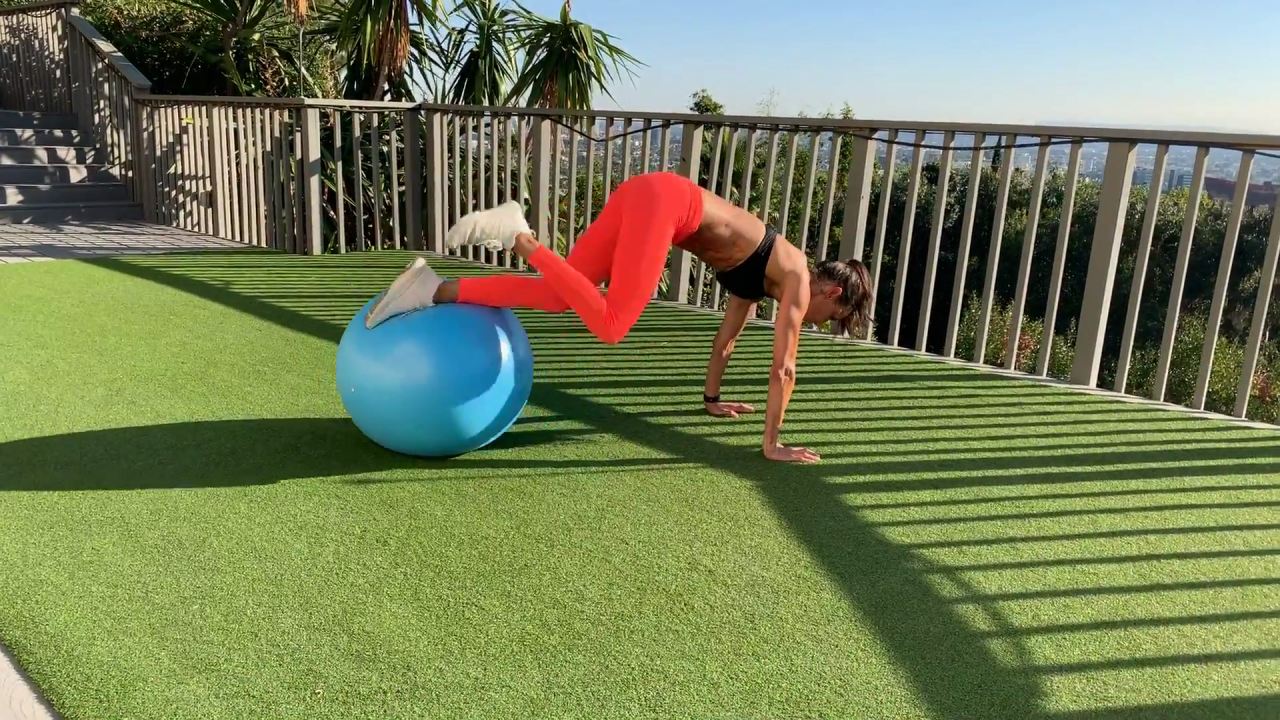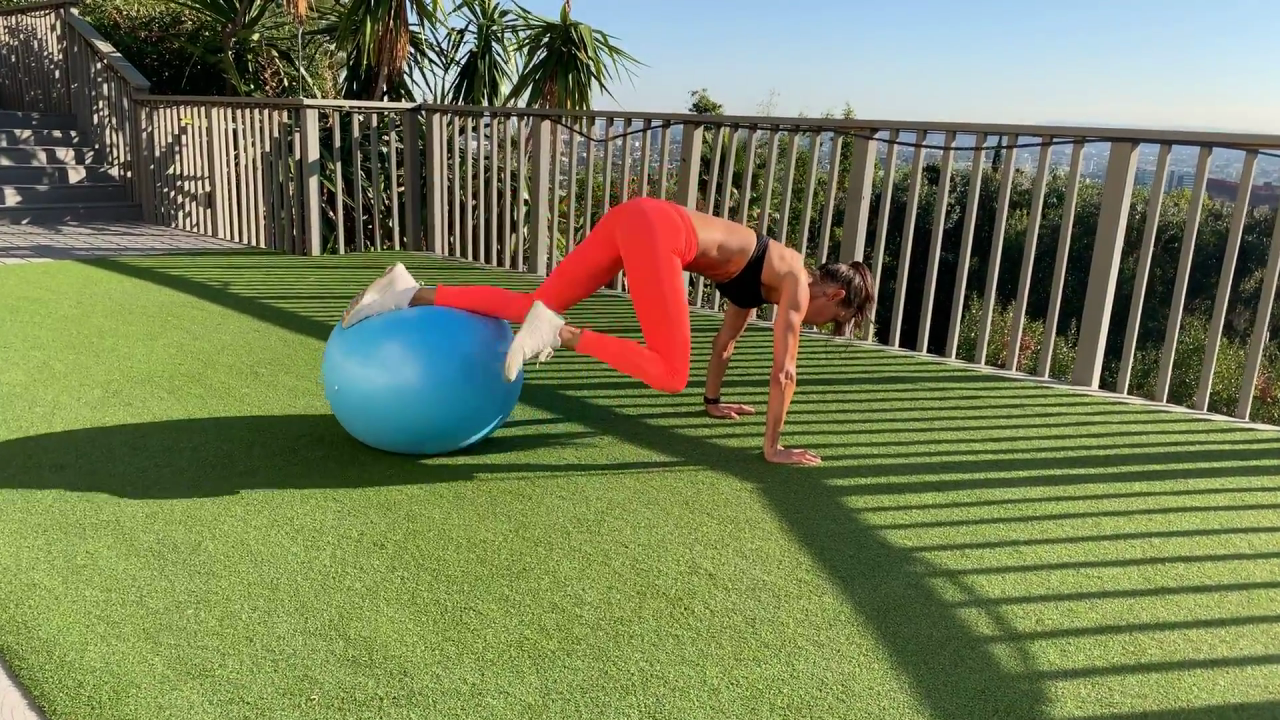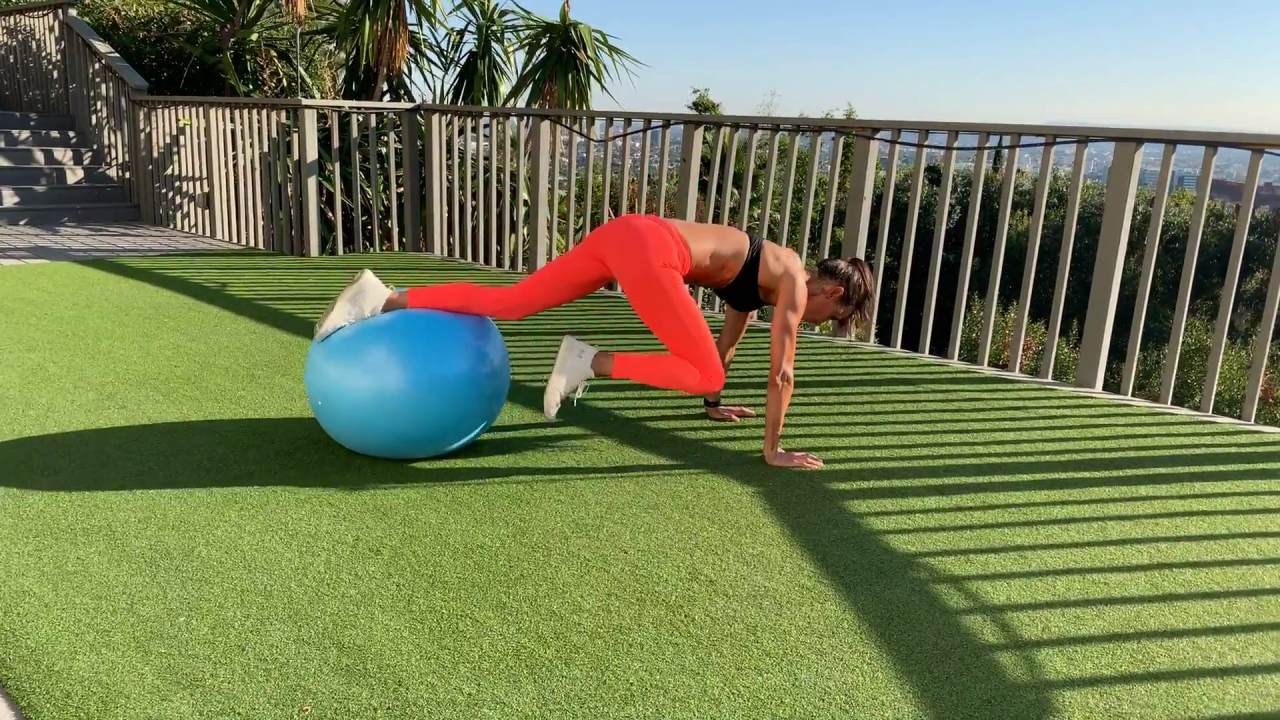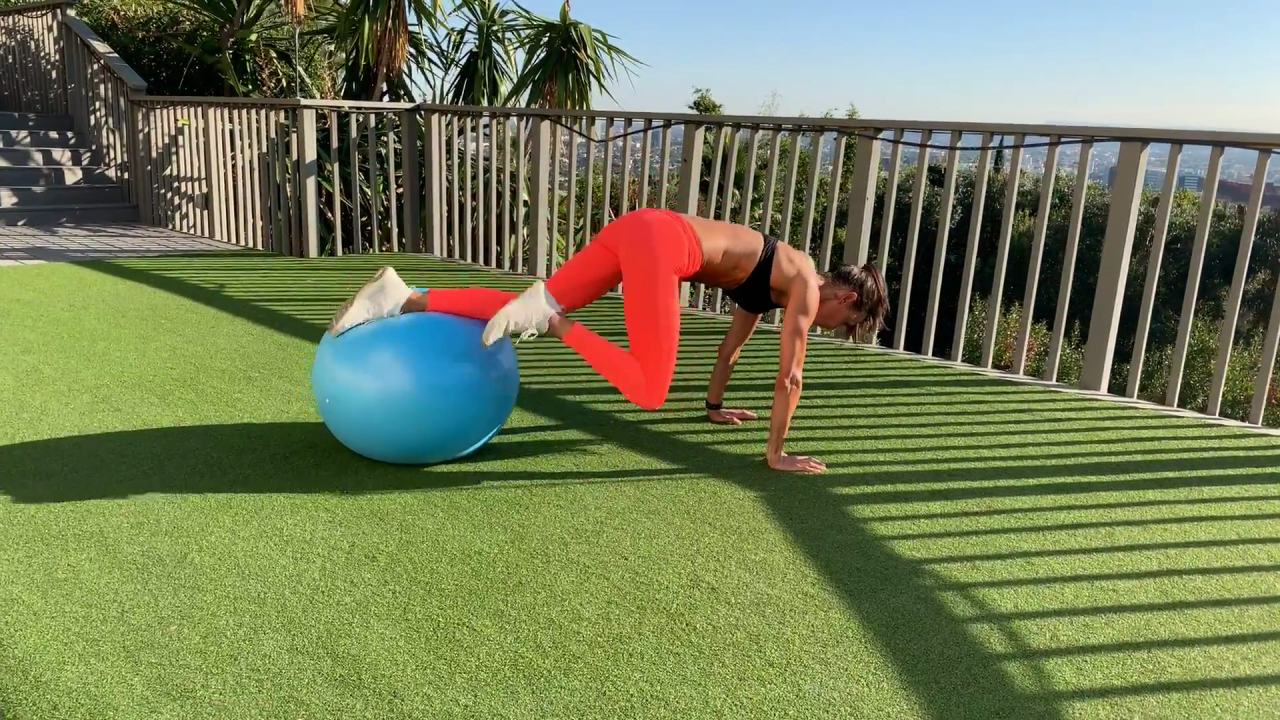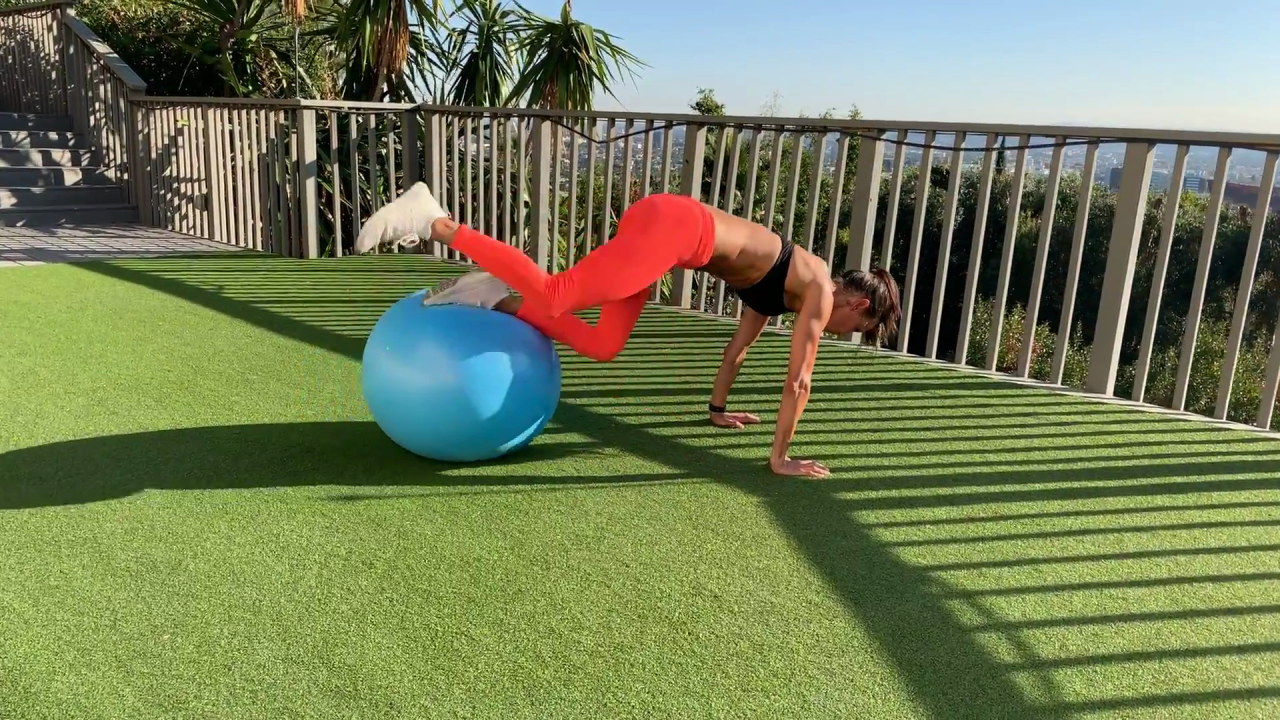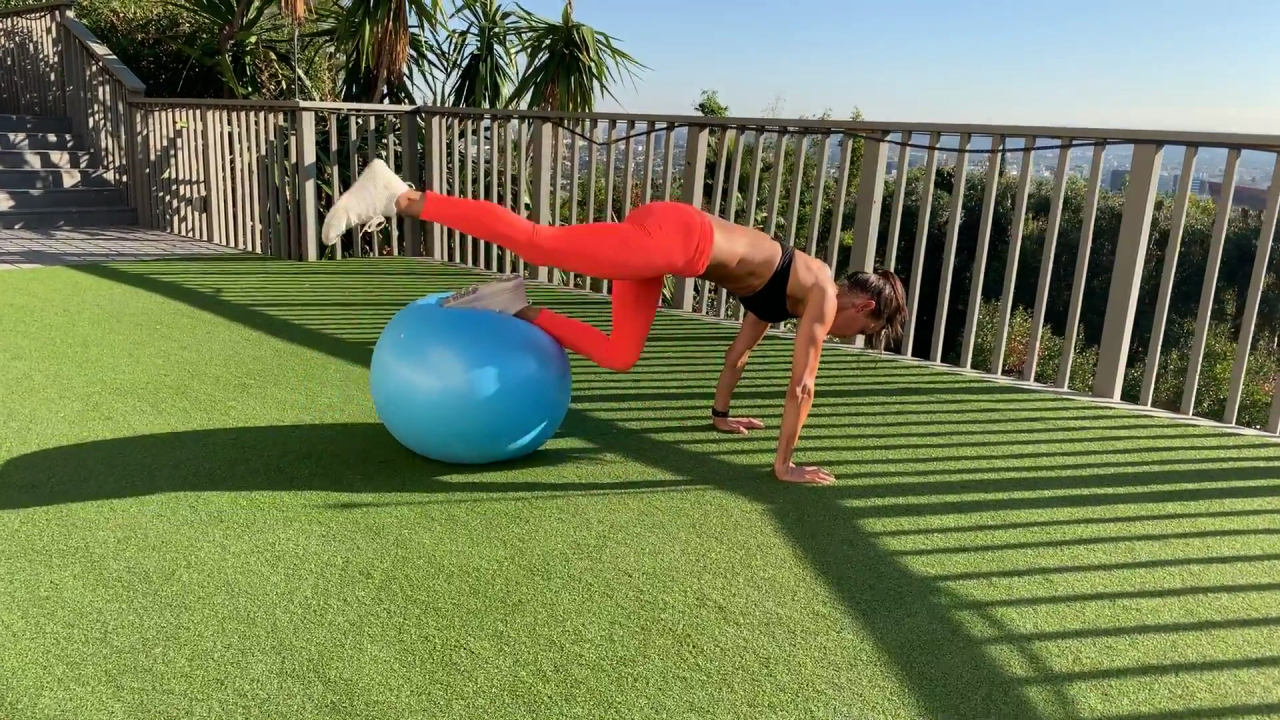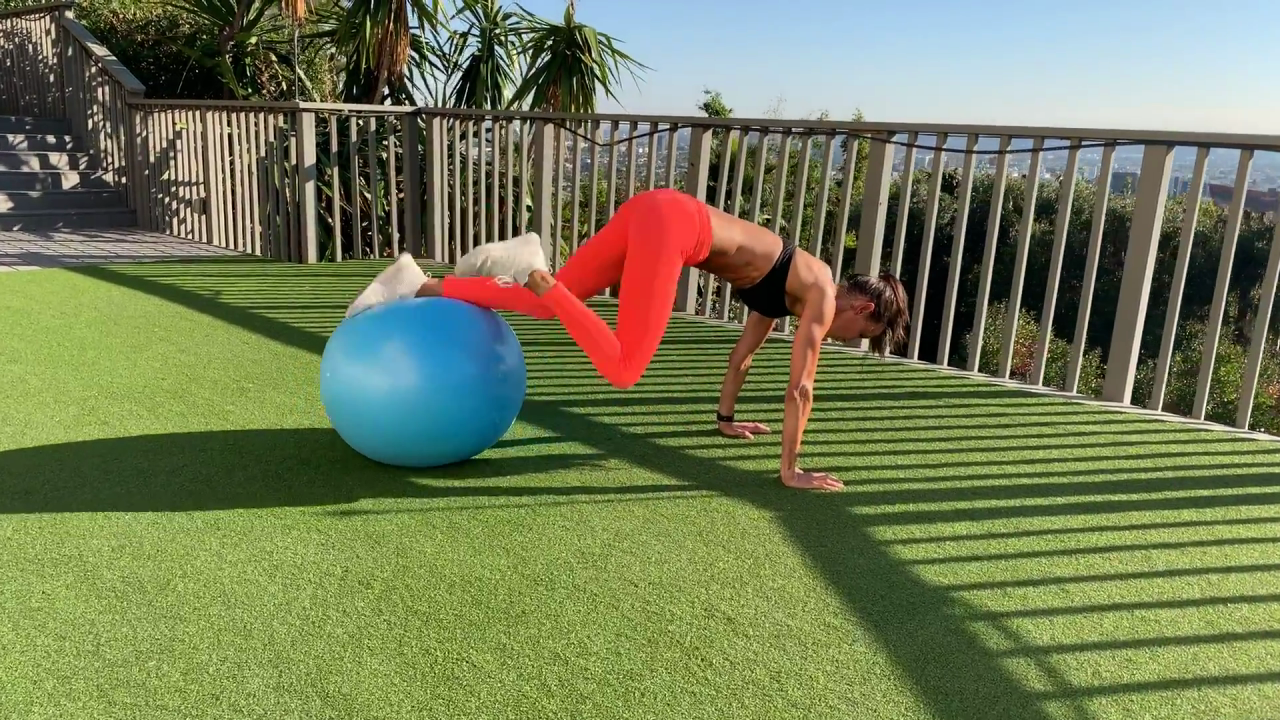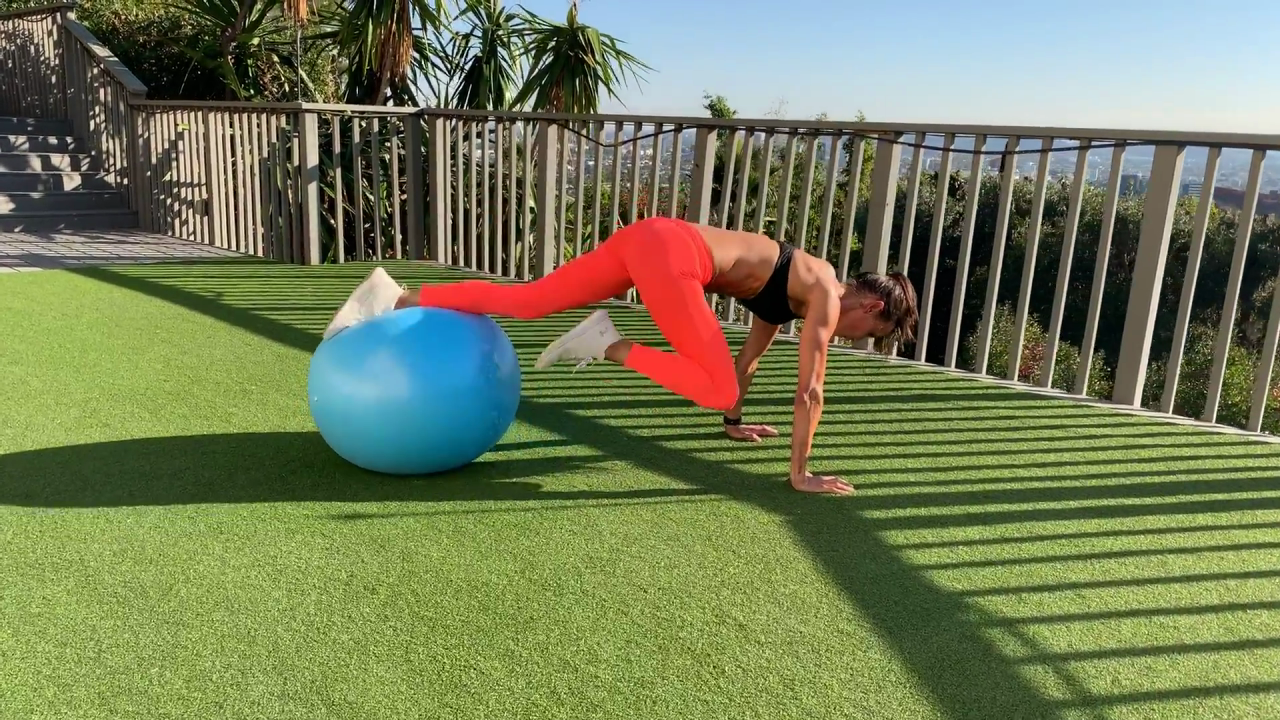
dt=0.3s
person 1, frame 1
left shoulder: (762, 277)
right shoulder: (797, 280)
left elbow: (727, 334)
right elbow: (783, 368)
left wrist: (712, 399)
right wrist: (773, 443)
left hip: (645, 197)
right hip: (662, 200)
left knee: (559, 295)
right knee: (608, 326)
left ankle: (433, 289)
right ankle: (521, 234)
person 1, frame 2
left shoulder: (762, 281)
right shoulder: (796, 283)
left elbow: (725, 338)
right elbow: (783, 371)
left wrist: (712, 401)
right wrist: (773, 445)
left hip: (633, 217)
right hip: (654, 230)
left knee: (530, 309)
right knee: (670, 376)
left ankle: (408, 292)
right ankle: (564, 334)
person 1, frame 3
left shoulder: (760, 280)
right shoulder: (795, 282)
left elbow: (727, 340)
right elbow: (782, 373)
left wrist: (712, 410)
right wrist: (773, 448)
left hip: (624, 235)
right hip: (646, 253)
left knee: (507, 302)
right knee: (706, 377)
left ankle: (380, 299)
right ankle: (591, 362)
person 1, frame 4
left shoulder: (771, 284)
right shoulder: (806, 286)
left elbow: (732, 343)
right elbow: (789, 376)
left wrist: (714, 407)
right wrist: (776, 452)
left hip: (635, 230)
right hip: (656, 243)
left knee: (520, 310)
right knee: (648, 394)
left ankle: (400, 298)
right ankle: (549, 317)
person 1, frame 5
left shoulder: (782, 288)
right shoulder: (821, 293)
left elbow: (739, 344)
right elbow: (798, 381)
left wrist: (718, 410)
right wrist: (780, 458)
left hip: (657, 214)
right hip: (671, 228)
left knee: (603, 346)
right knee: (554, 300)
left ankle: (498, 296)
right ankle: (434, 221)
person 1, frame 6
left shoulder: (783, 295)
right shoulder: (823, 295)
left elbow: (739, 350)
right elbow: (801, 385)
left wrist: (720, 414)
right wrist: (784, 464)
left hip: (659, 231)
right hip: (665, 238)
left knee: (618, 358)
right knee: (531, 243)
left ankle: (511, 307)
right ankle: (396, 196)
person 1, frame 7
left shoulder: (786, 293)
right shoulder: (823, 295)
left elbow: (744, 351)
right elbow: (799, 388)
left wrist: (725, 420)
right wrist: (791, 470)
left hip: (653, 213)
right hip: (670, 225)
left knee: (549, 299)
right knee: (621, 370)
left ankle: (418, 286)
right ankle: (530, 267)
person 1, frame 8
left shoulder: (791, 292)
right shoulder: (825, 295)
left elbow: (748, 355)
right elbow: (810, 391)
left wrist: (735, 426)
right wrist: (799, 473)
left hip: (647, 241)
right hip: (666, 252)
left knee: (524, 299)
right knee: (716, 392)
left ankle: (392, 298)
right ankle: (607, 345)
